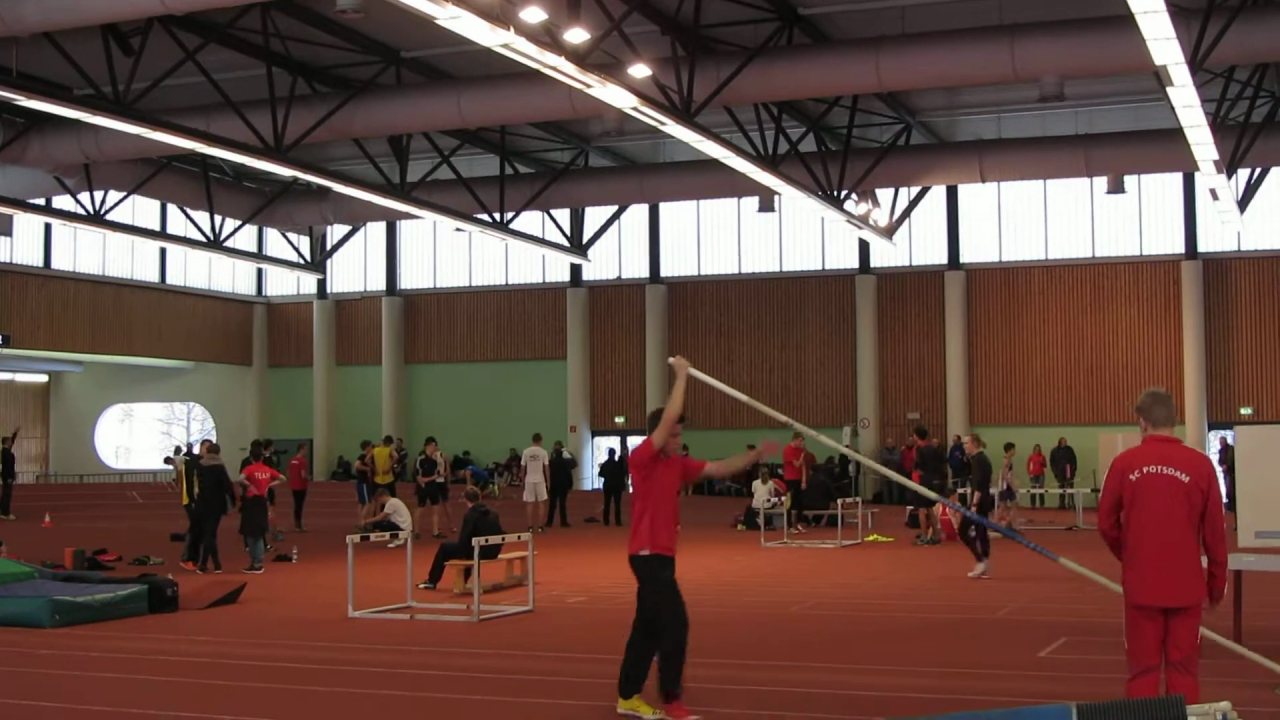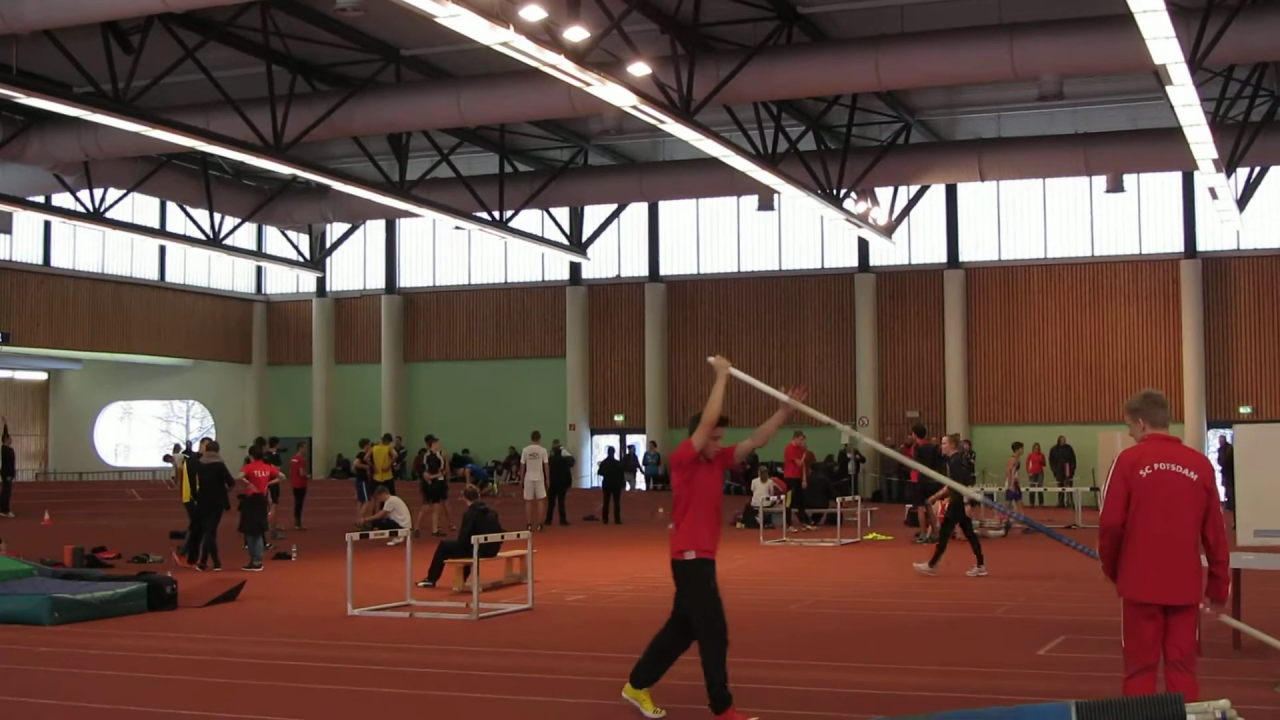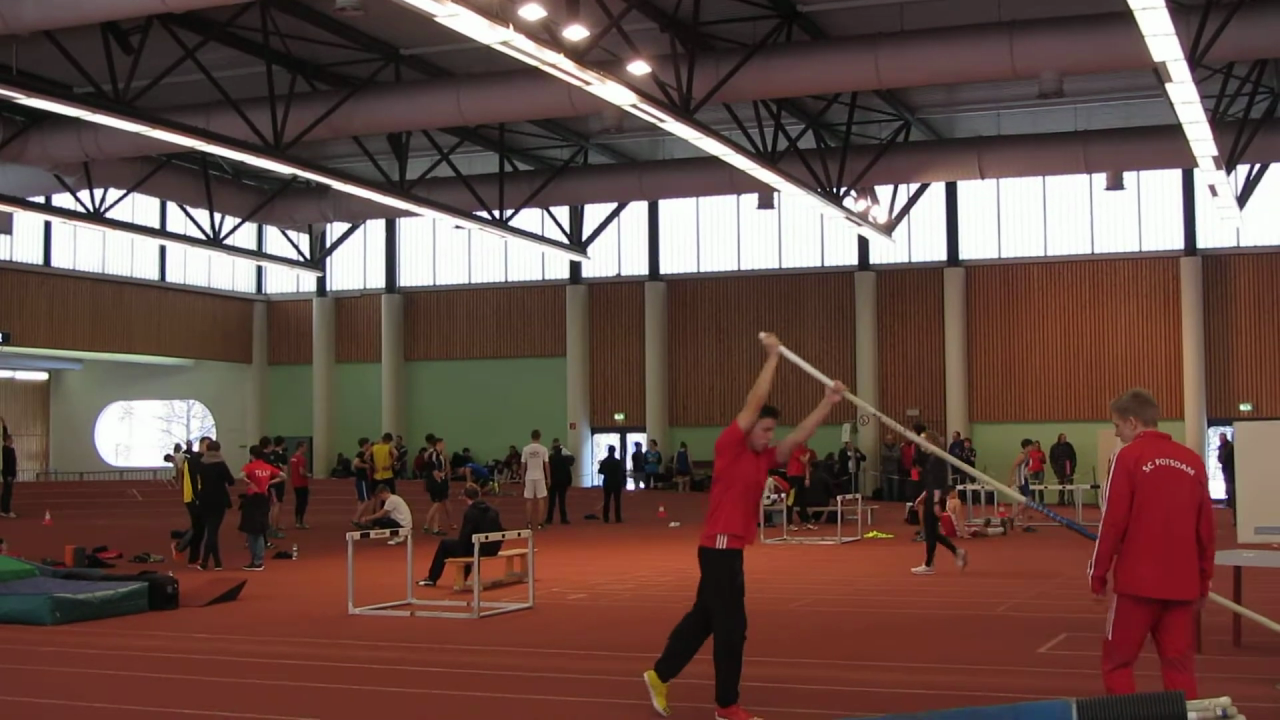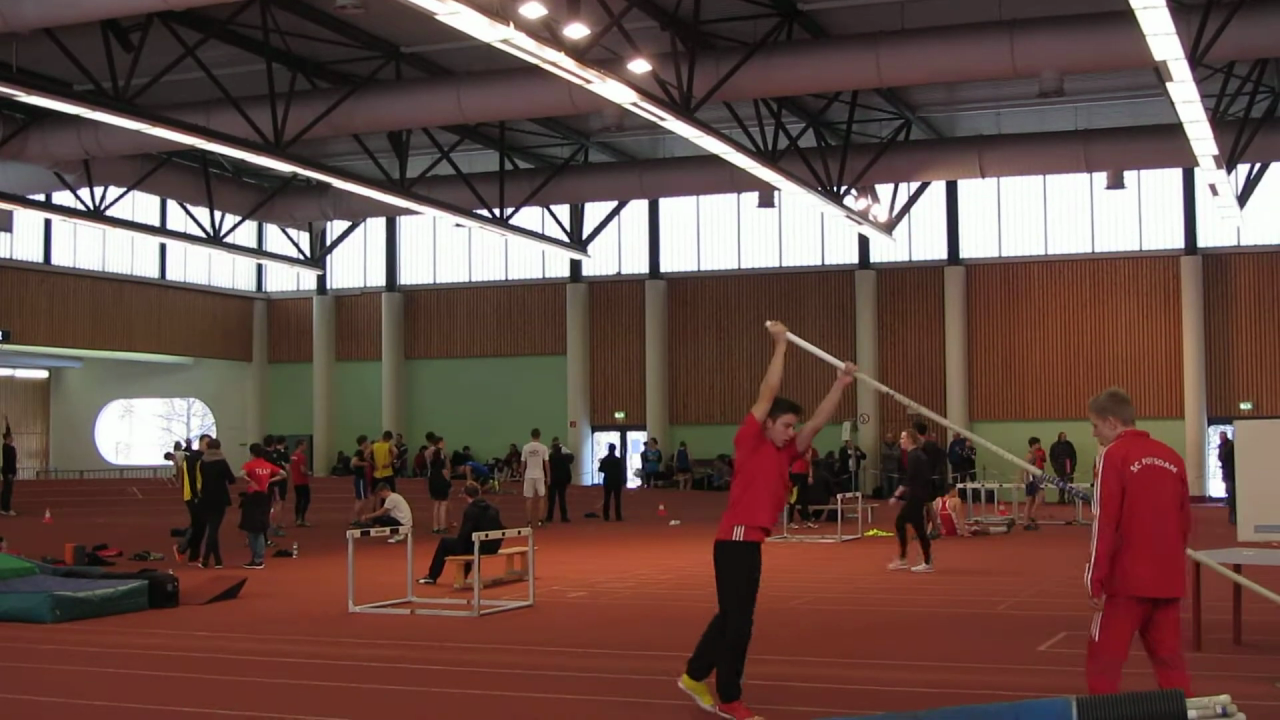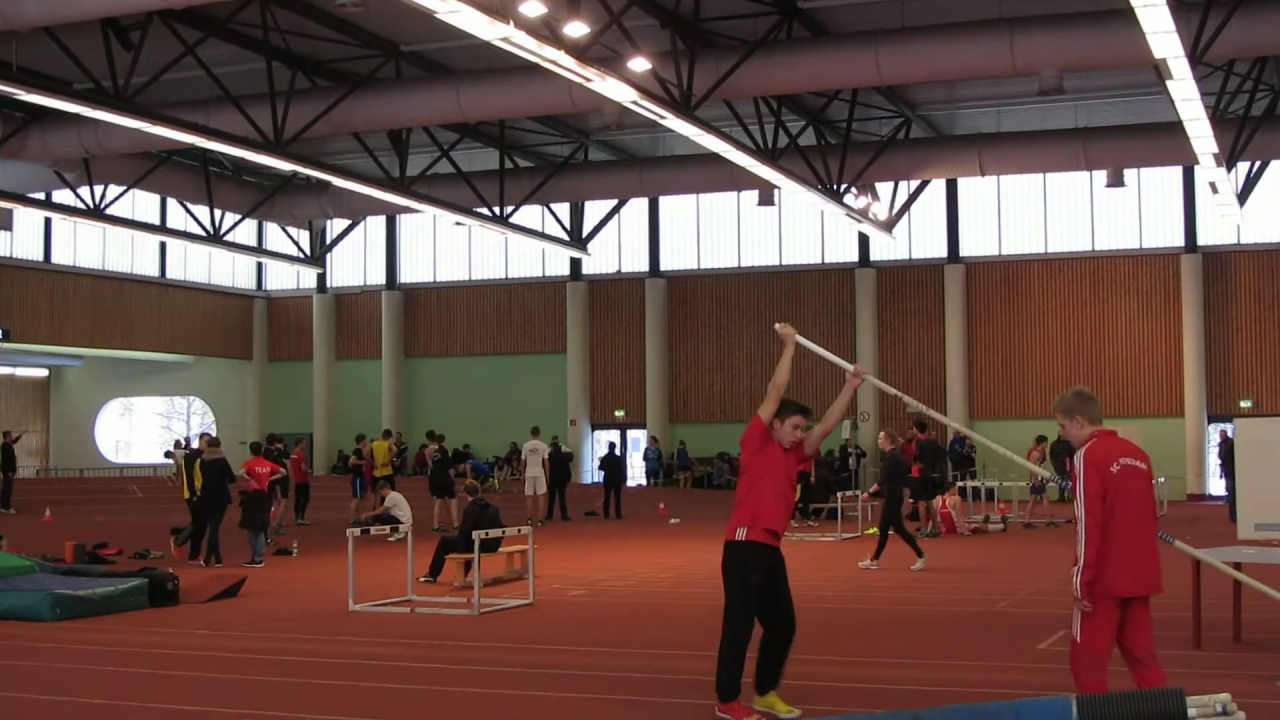
dt=0.2s
person 1, frame 1
left shoulder: (676, 464)
right shoulder: (642, 457)
left elbow: (719, 469)
right elbow: (669, 418)
left wrist: (756, 455)
right wrist: (681, 376)
left hip: (661, 555)
right hip: (647, 555)
left knee: (650, 626)
right knee: (675, 623)
person 1, frame 2
left shoulder: (717, 461)
right shoulder: (682, 461)
left elbow: (755, 439)
right elbow: (708, 421)
left wrist: (785, 409)
right wrist: (721, 377)
left hip: (701, 559)
right hip: (690, 559)
left knee: (681, 629)
right knee: (714, 634)
left ankle: (637, 686)
person 1, frame 3
left shoulder: (764, 458)
right shoulder: (729, 447)
left elbow: (800, 436)
right elbow: (753, 403)
left wrist: (829, 402)
right wrist: (773, 356)
left hip: (728, 549)
right hip: (720, 548)
left knee: (703, 617)
right knee: (731, 627)
left ankle: (659, 676)
person 1, frame 4
left shoulder: (784, 453)
right shoulder: (749, 442)
left elbow: (817, 422)
right elbow: (767, 395)
left wrist: (841, 384)
right wrist: (781, 343)
left hip: (750, 543)
right hip: (736, 541)
left knee: (731, 617)
right knee: (736, 620)
left ankle: (694, 674)
person 1, frame 5
left shoulder: (793, 454)
right shoulder: (755, 442)
left elbow: (826, 426)
right elbow: (773, 395)
left wrist: (850, 386)
right wrist: (789, 346)
left hip: (770, 548)
right hip: (744, 545)
left knee: (784, 623)
right knee: (739, 624)
person 2, frame 1
left shoulder: (1124, 463)
right shoulder: (1200, 463)
left elbow: (1106, 524)
right elbow: (1214, 531)
right wrist: (1217, 583)
left hip: (1141, 584)
right hip: (1186, 584)
left knee: (1142, 669)
right knee: (1183, 668)
person 2, frame 2
left shoulder: (1129, 459)
right shoulder: (1199, 463)
left elbow: (1110, 522)
right elbow: (1214, 530)
left wrist: (1110, 567)
right wrist: (1219, 584)
left hip: (1140, 582)
right hip: (1185, 583)
left knee: (1139, 668)
right knee: (1181, 667)
person 2, frame 3
left shoulder: (1128, 456)
right shoulder: (1192, 460)
left elbow: (1113, 521)
right elbow: (1206, 526)
left wrist: (1098, 573)
right wrist: (1204, 578)
left hip: (1137, 579)
right hip: (1181, 580)
left knee: (1118, 661)
right knee: (1178, 664)
person 2, frame 4
left shoulder: (1112, 455)
right shoulder: (1172, 457)
left elbow: (1105, 523)
right elbow: (1184, 520)
left wrist: (1096, 578)
left hip: (1126, 578)
right hip: (1168, 577)
left knee: (1104, 661)
right knee: (1170, 661)
person 2, frame 5
left shoulder: (1088, 455)
right shoulder: (1137, 454)
left elbow: (1089, 524)
right elbow: (1151, 516)
left wrist: (1082, 581)
left hip: (1104, 578)
right hip: (1140, 574)
left knee: (1088, 660)
right knee: (1142, 655)
